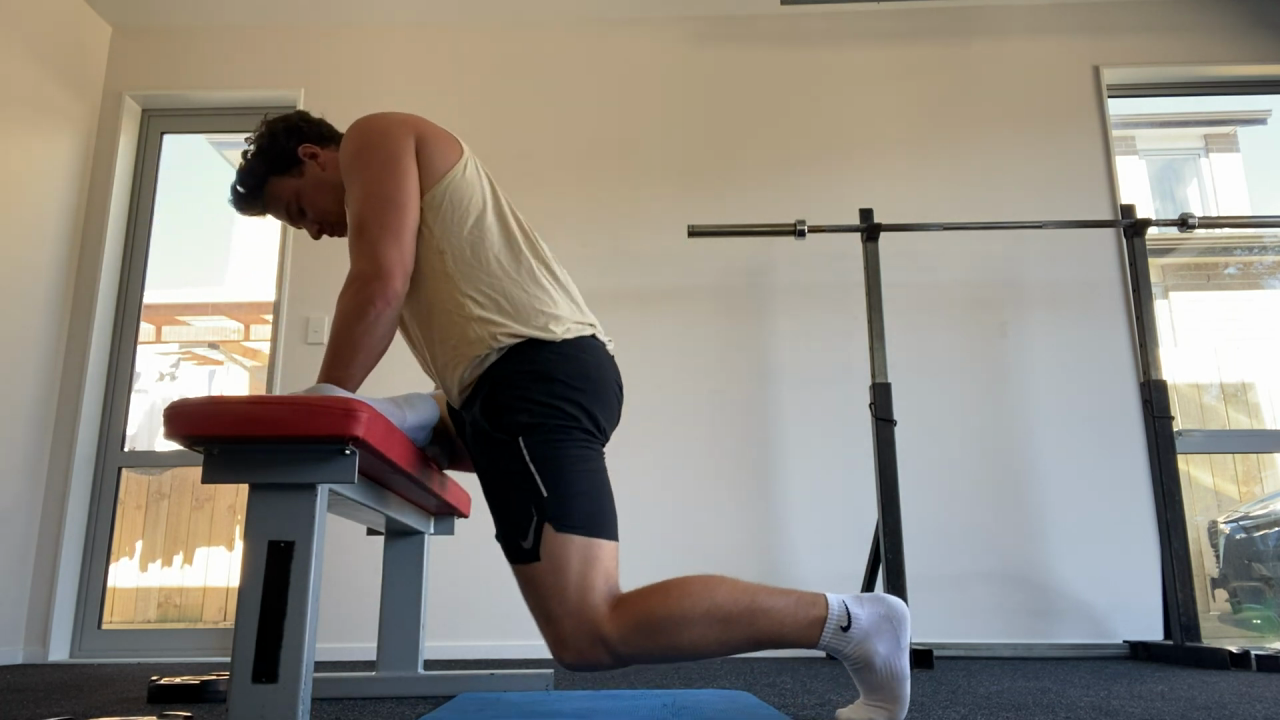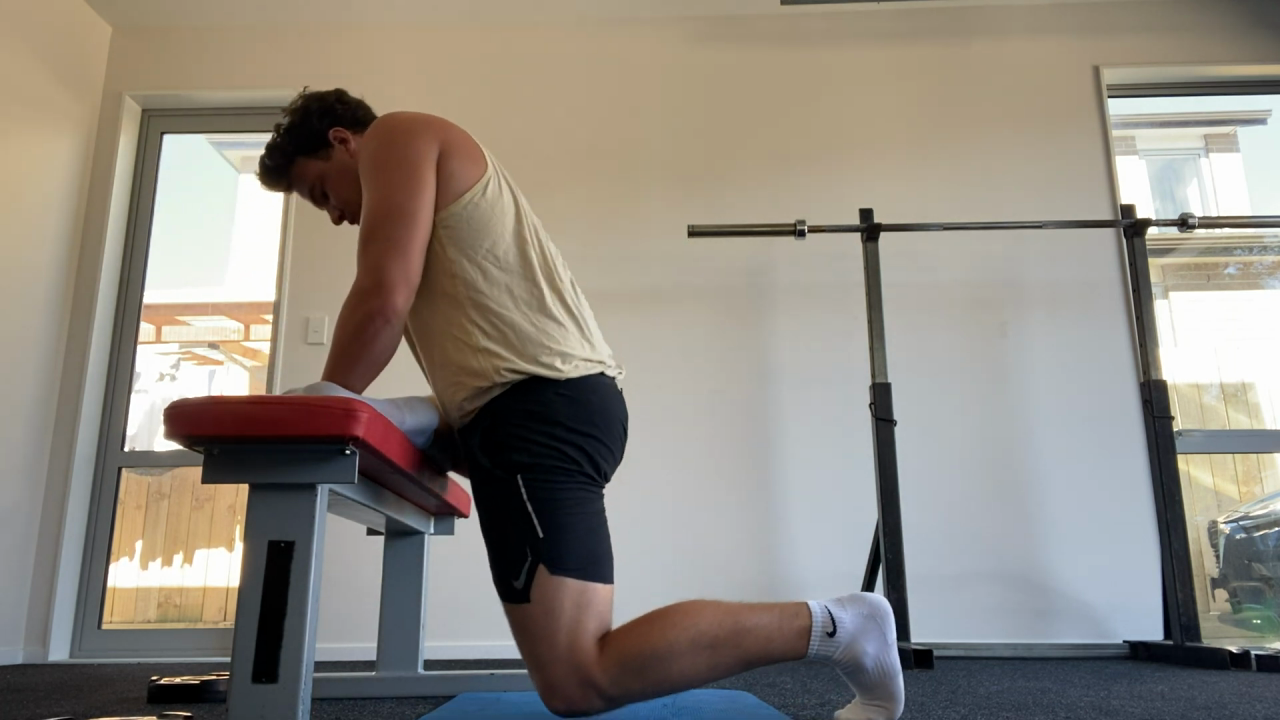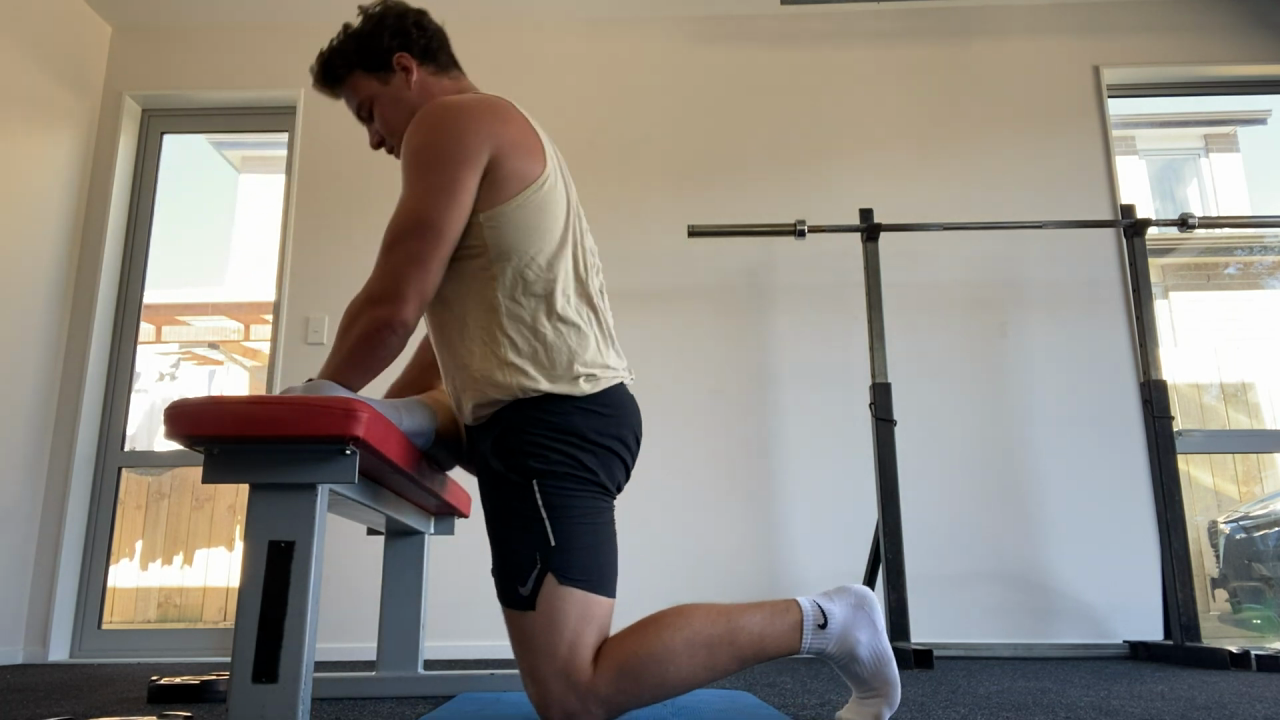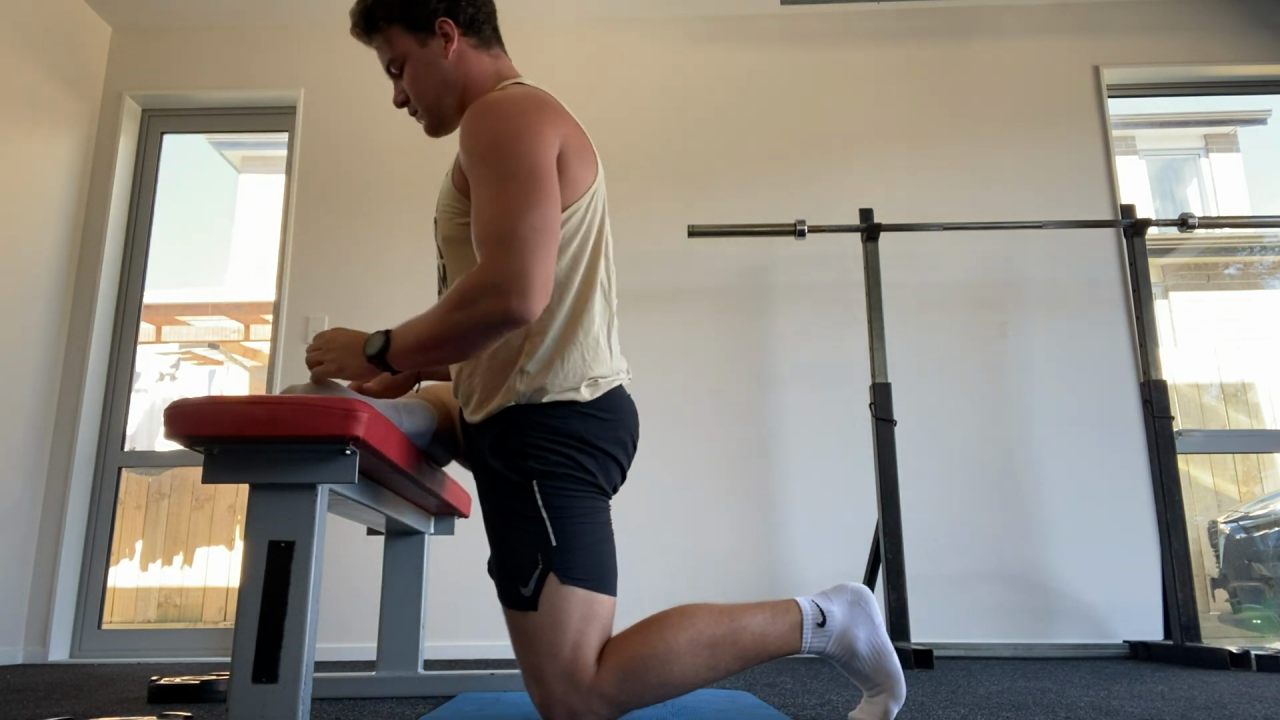
dt=0.3s
person 1, frame 1
left shoulder: (376, 138)
right shoulder: (415, 187)
left elbow: (379, 285)
left wrist: (323, 403)
left hip: (537, 377)
right hip: (527, 378)
left knee: (589, 635)
left ankle: (851, 623)
person 1, frame 2
left shoulder: (398, 137)
right shoulder: (444, 176)
left elbow: (381, 302)
left hip: (541, 410)
right hip: (548, 405)
left ankle: (832, 625)
person 1, frame 3
left shoulder: (450, 121)
right shoulder: (492, 135)
left elbow: (394, 304)
left wrist: (324, 395)
right wrist: (373, 412)
left hip: (551, 424)
right hip: (554, 413)
left ankle: (820, 621)
person 1, frame 4
left shoulder: (505, 116)
right shoulder: (517, 127)
left elbow: (512, 296)
left wrist: (380, 352)
right wrist: (398, 371)
left hip: (548, 425)
right hip: (545, 413)
left ankle: (818, 619)
